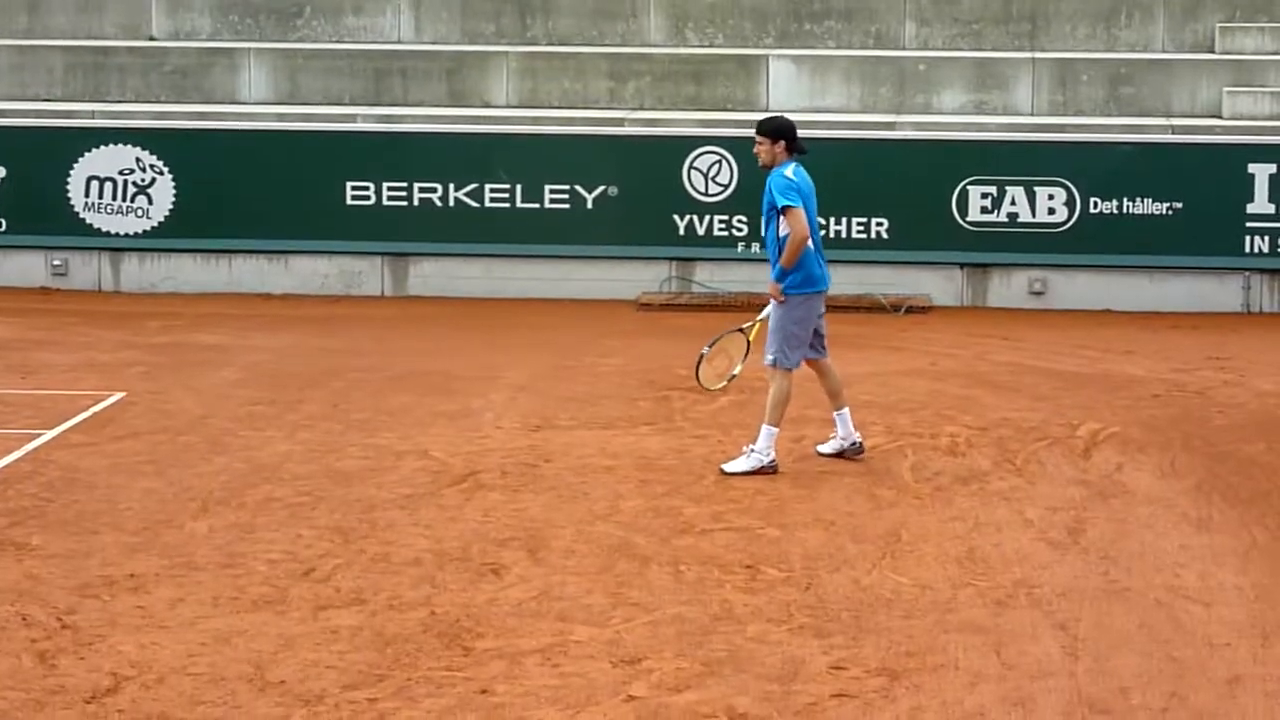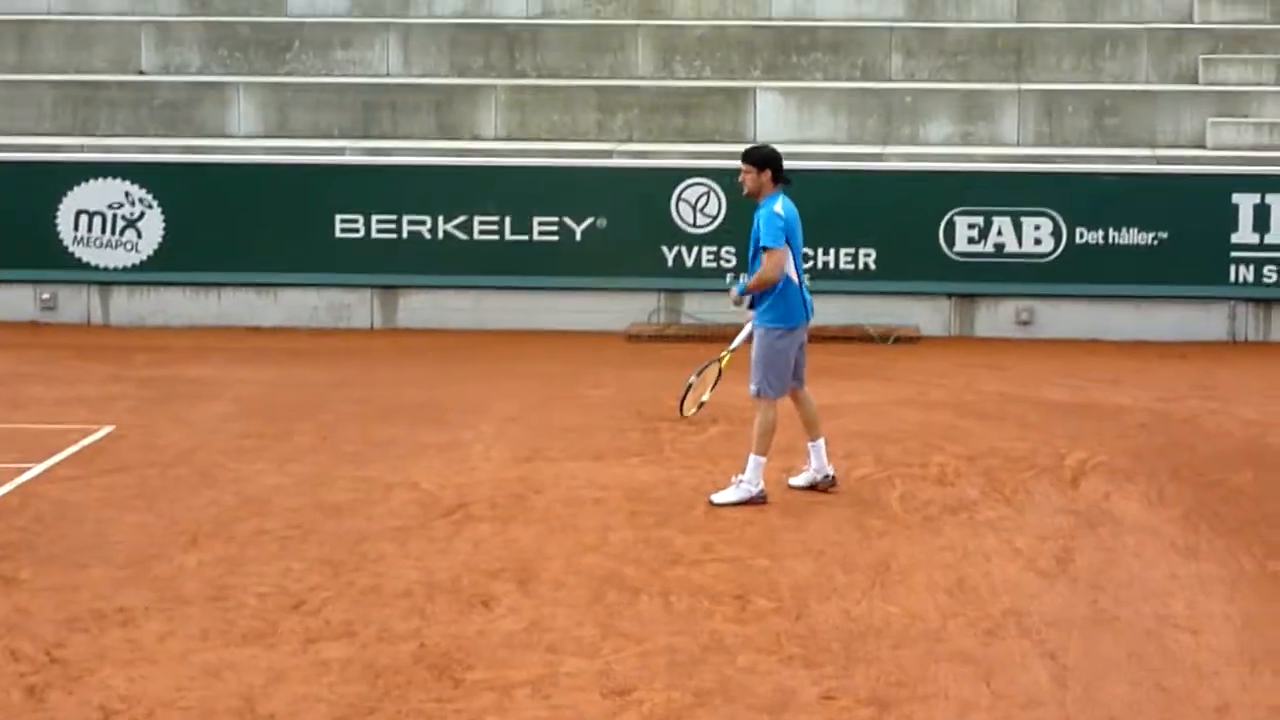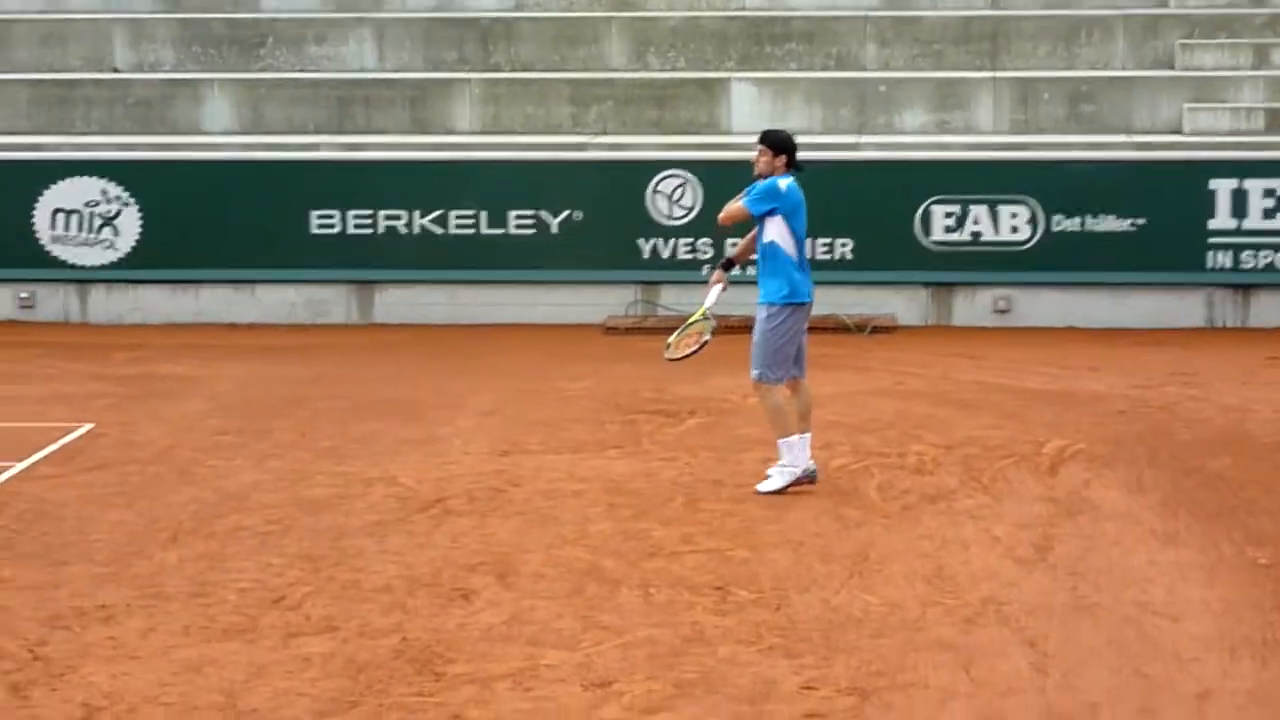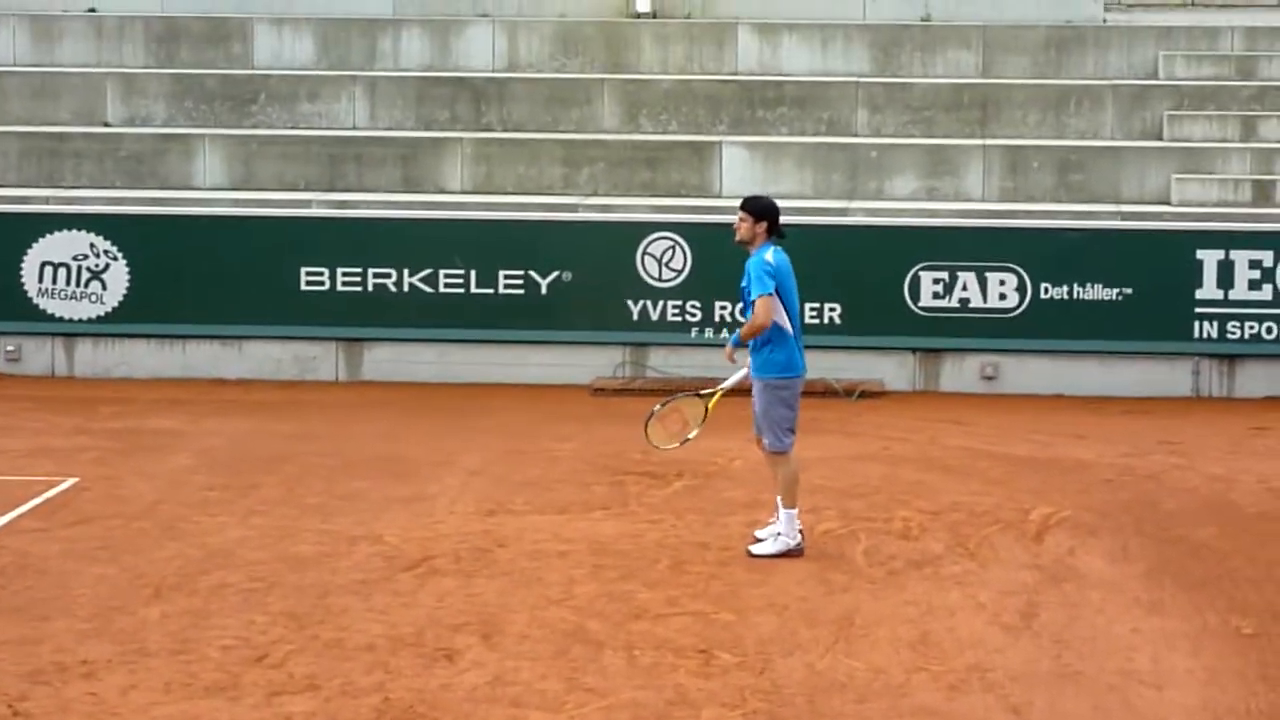
dt=0.5s
person 1, frame 1
left shoulder: (781, 179)
right shoulder: (796, 174)
left elbow: (800, 233)
left wrist: (778, 277)
left hip: (796, 286)
right hip: (811, 282)
left knee: (779, 367)
right knee: (817, 359)
left ankle: (763, 453)
right ankle: (847, 436)
person 1, frame 2
left shoulder: (771, 213)
right shoulder: (780, 206)
left elbow: (772, 273)
left wrist: (742, 291)
right wrist: (754, 296)
left hip: (777, 317)
right hip: (794, 312)
left knee: (763, 397)
right knee: (796, 389)
left ankle: (752, 484)
right ankle: (821, 469)
person 1, frame 3
left shoulder: (774, 188)
right shoulder: (783, 190)
left elbow: (725, 217)
right elbow: (758, 234)
left wrist: (750, 189)
right wrist: (727, 264)
left hip: (781, 298)
right hip: (791, 296)
left knee: (766, 379)
right knee: (792, 379)
left ankle: (794, 464)
right ankle: (800, 460)
person 1, frame 4
left shoulder: (760, 262)
right shoulder: (775, 257)
left elbow: (762, 321)
left wrist: (736, 342)
right wrist: (751, 346)
left hip: (775, 369)
right hip: (774, 365)
left knee: (778, 450)
right knee: (767, 443)
left ankle: (788, 536)
right ankle: (786, 522)
